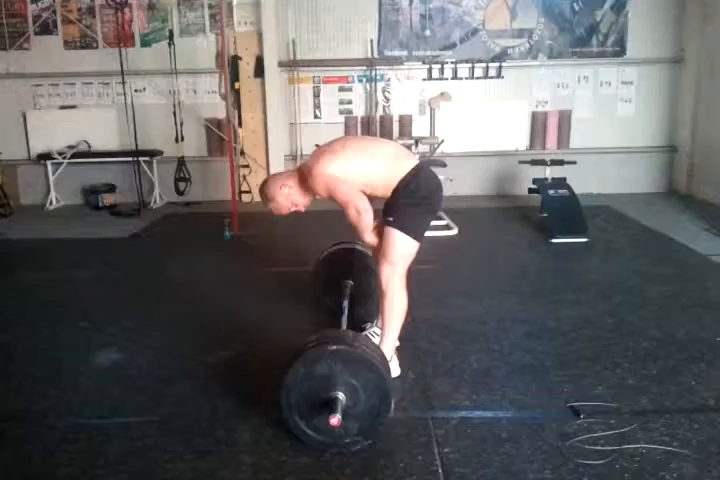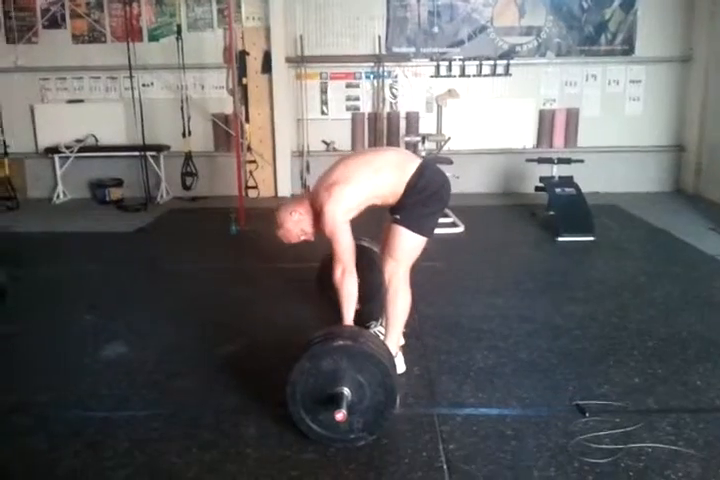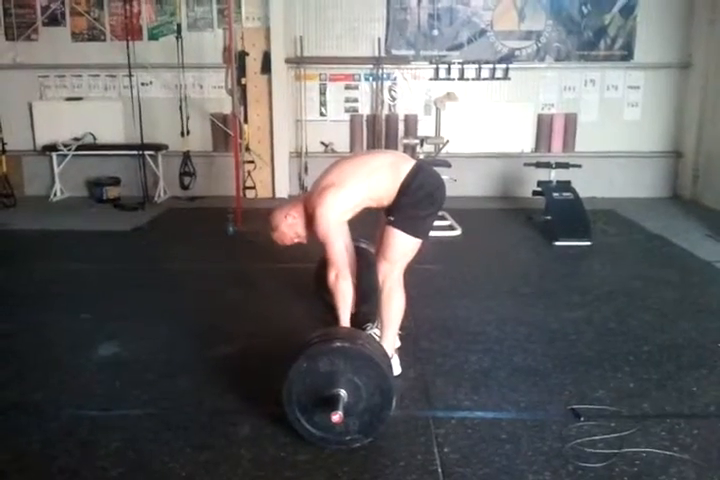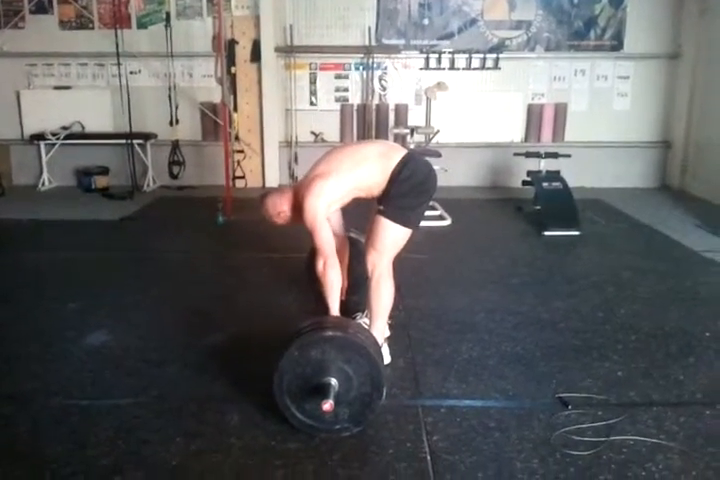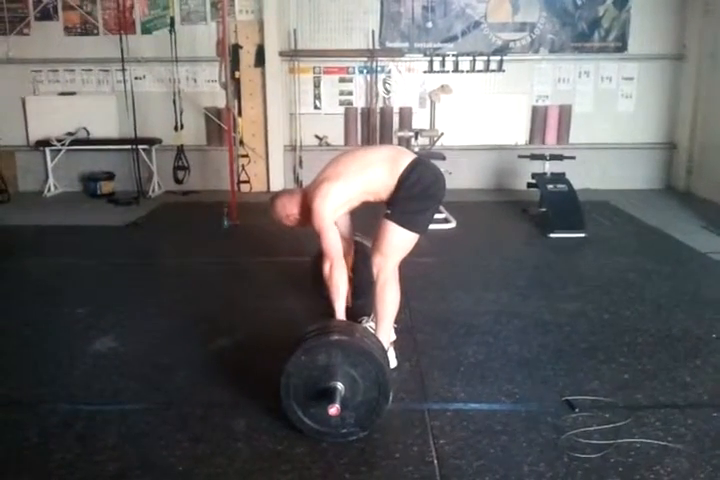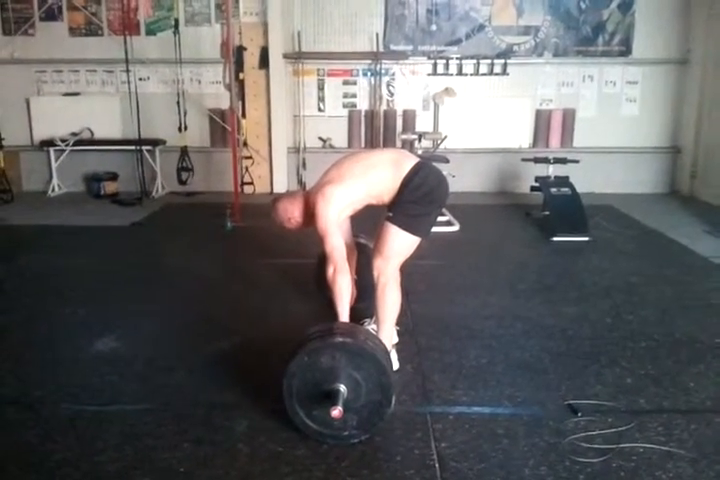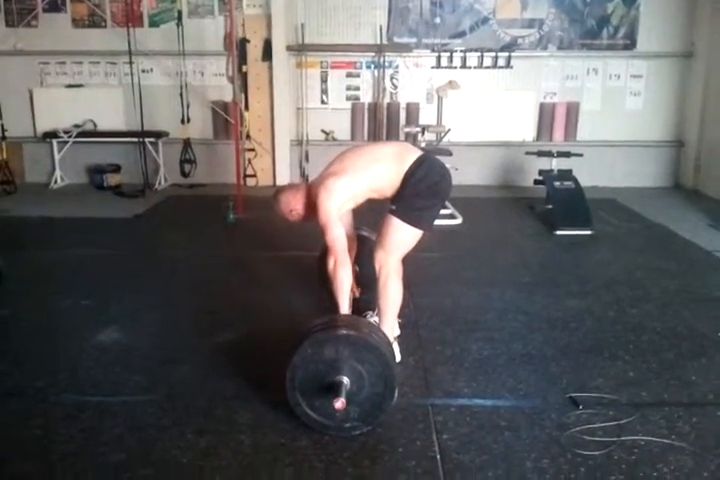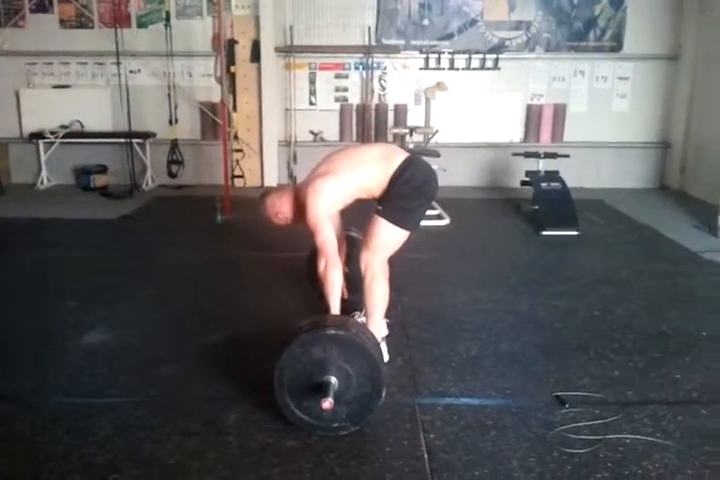
dt=0.7s
person 1, frame 1
left shoulder: (316, 176)
right shoulder: (317, 166)
left elbow: (360, 208)
left wrist: (368, 236)
right wrist: (371, 233)
left hip: (417, 189)
right hip: (411, 181)
left knee: (390, 273)
right knee: (383, 260)
left ankle: (386, 359)
right ankle: (385, 329)
person 1, frame 2
left shoulder: (329, 210)
right shoulder: (322, 195)
left elbow: (344, 270)
right elbow: (345, 244)
left wrist: (347, 324)
right wrist: (350, 291)
left hip: (425, 188)
right hip: (418, 179)
left knee: (394, 270)
right knee: (389, 260)
left ankle: (390, 354)
right ankle: (390, 329)
person 1, frame 3
left shoulder: (322, 213)
right shoulder: (320, 198)
left elbow: (339, 274)
right elbow: (346, 247)
left wrist: (345, 328)
right wrist: (351, 297)
left hip: (419, 189)
right hip: (414, 179)
left knee: (388, 272)
right knee: (384, 262)
left ankle: (386, 356)
right ankle: (386, 330)
person 1, frame 4
left shoulder: (311, 203)
right shoulder: (314, 188)
left elbow: (327, 262)
right elbow: (338, 236)
left wrist: (334, 316)
right wrist: (343, 280)
left hip: (410, 178)
right hip: (408, 168)
left knee: (377, 262)
right knee: (375, 254)
left ankle: (376, 345)
right ankle: (376, 320)
person 1, frame 5
left shoulder: (319, 206)
right shoulder: (324, 192)
left elbow: (333, 264)
right elbow: (345, 241)
left wrist: (340, 320)
right wrist: (346, 284)
left hip: (417, 183)
right hip: (417, 173)
left knee: (382, 265)
right knee: (383, 259)
left ankle: (382, 349)
right ankle: (381, 324)
person 1, frame 6
left shoulder: (322, 208)
right shoulder: (326, 195)
left elbow: (337, 267)
right elbow: (347, 245)
left wrist: (343, 324)
right wrist: (351, 283)
left hip: (421, 187)
right hip: (420, 177)
left knee: (383, 268)
right knee: (384, 262)
right ankle: (384, 327)
person 1, frame 7
left shoulder: (324, 200)
right shoulder: (329, 187)
left elbow: (338, 260)
right elbow: (348, 238)
left wrist: (344, 317)
right wrist: (350, 278)
left hip: (424, 180)
right hip: (423, 169)
left knee: (385, 260)
right knee: (388, 255)
left ankle: (387, 343)
right ankle: (386, 319)
person 1, frame 8
left shoulder: (313, 202)
right shoulder: (315, 188)
left elbow: (329, 260)
right elbow: (336, 240)
right wrist: (339, 279)
left hip: (411, 182)
right hip: (410, 171)
left knee: (370, 260)
right knee: (373, 254)
right ankle: (374, 321)
